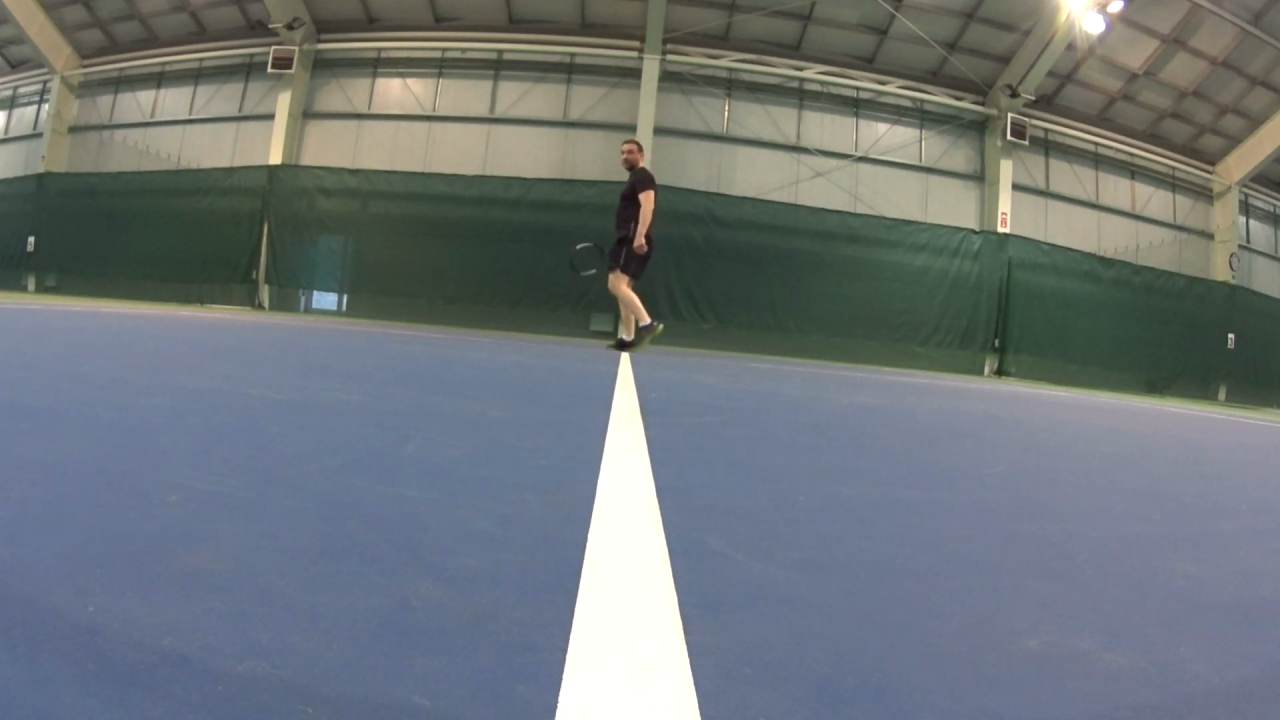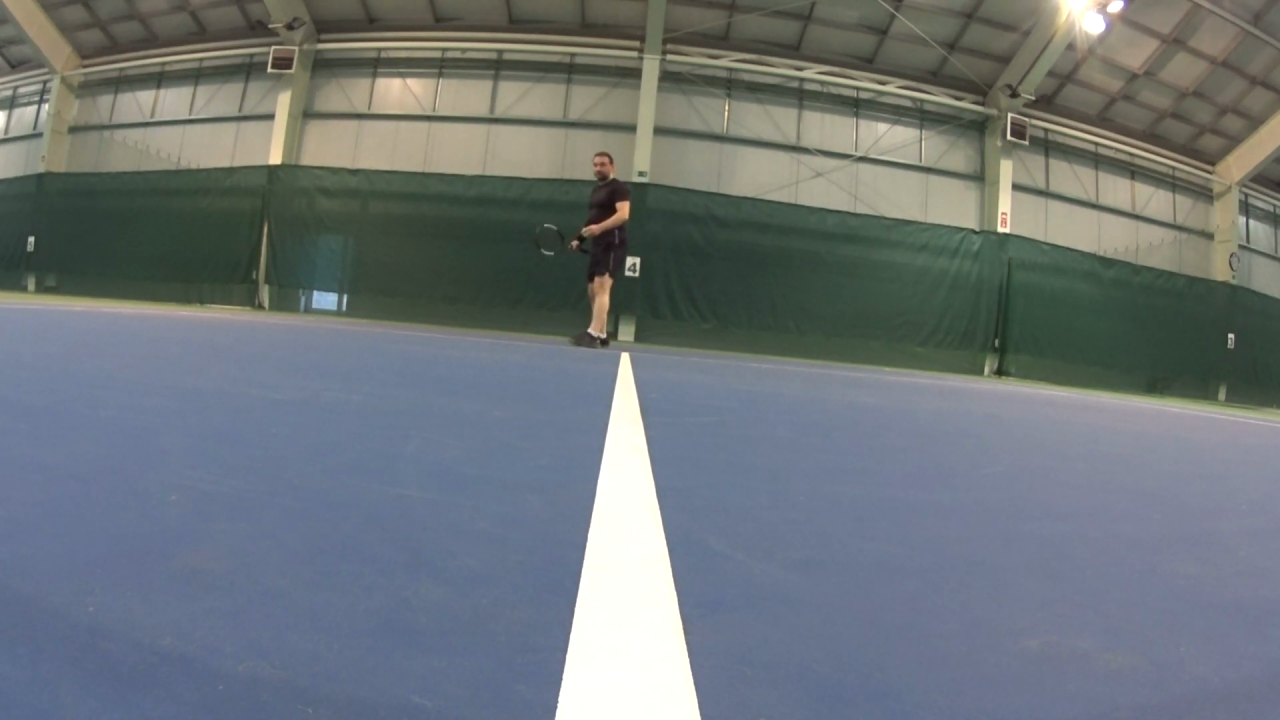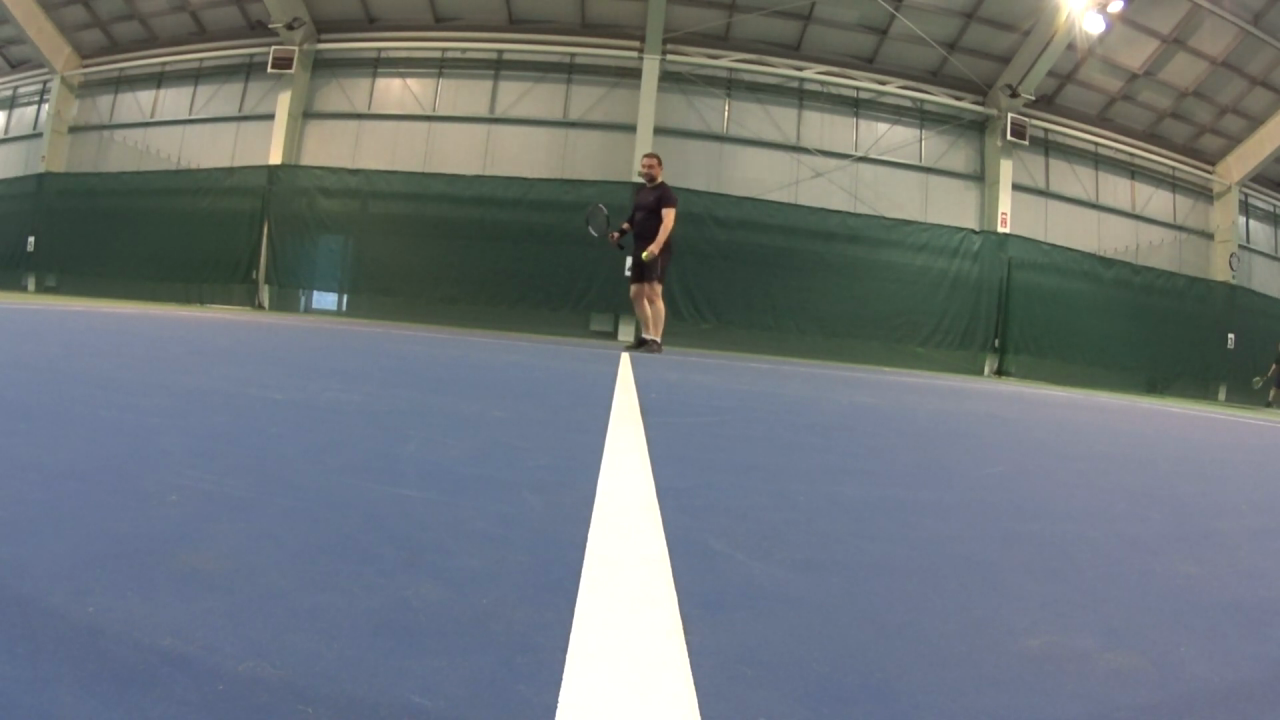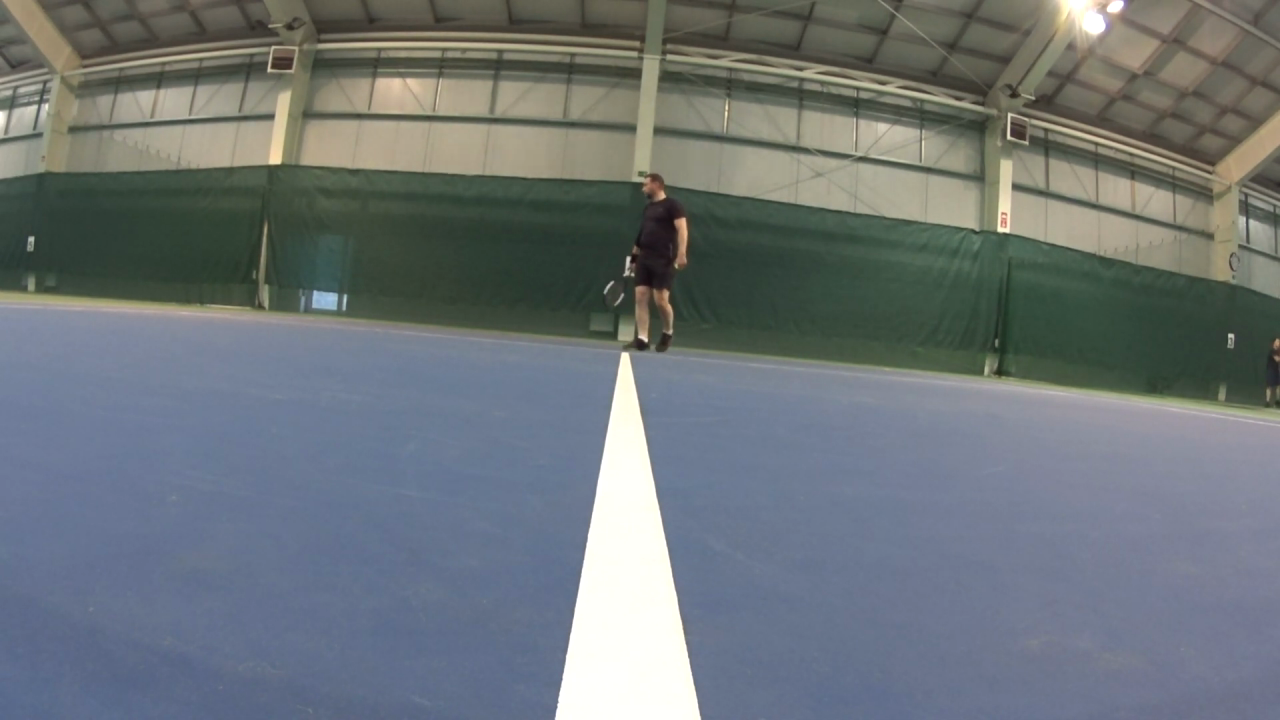
dt=1s
person 1, frame 1
left shoulder: (643, 177)
right shoulder: (635, 179)
left elbow: (648, 207)
left wrist: (639, 235)
right wrist: (627, 238)
left hip: (633, 241)
right hip: (628, 241)
left knee: (616, 285)
right knee: (622, 287)
left ankle: (646, 324)
right ankle: (627, 338)
person 1, frame 2
left shoulder: (619, 188)
right shoulder: (596, 191)
left elbow: (623, 214)
left wrist: (599, 227)
right wrist: (579, 239)
left hip: (612, 245)
right hip: (598, 247)
left knee: (601, 288)
right knee: (593, 291)
left ankle: (593, 334)
right ankle: (600, 336)
person 1, frame 3
left shoulder: (666, 193)
right shoulder: (640, 191)
left elbow: (668, 221)
left wrist: (657, 245)
right wrist: (620, 232)
left hip: (655, 251)
right hip: (639, 250)
left knee: (653, 294)
right knee: (636, 294)
left ankle: (656, 341)
right ankle: (646, 337)
person 1, frame 4
left shoulder: (672, 205)
right shoulder: (648, 208)
left elbow: (682, 230)
left wrist: (682, 253)
right wrist: (633, 259)
left hip: (664, 258)
right hip: (645, 258)
left knee: (660, 300)
right knee: (640, 297)
left ankle: (668, 333)
right ankle: (642, 339)
